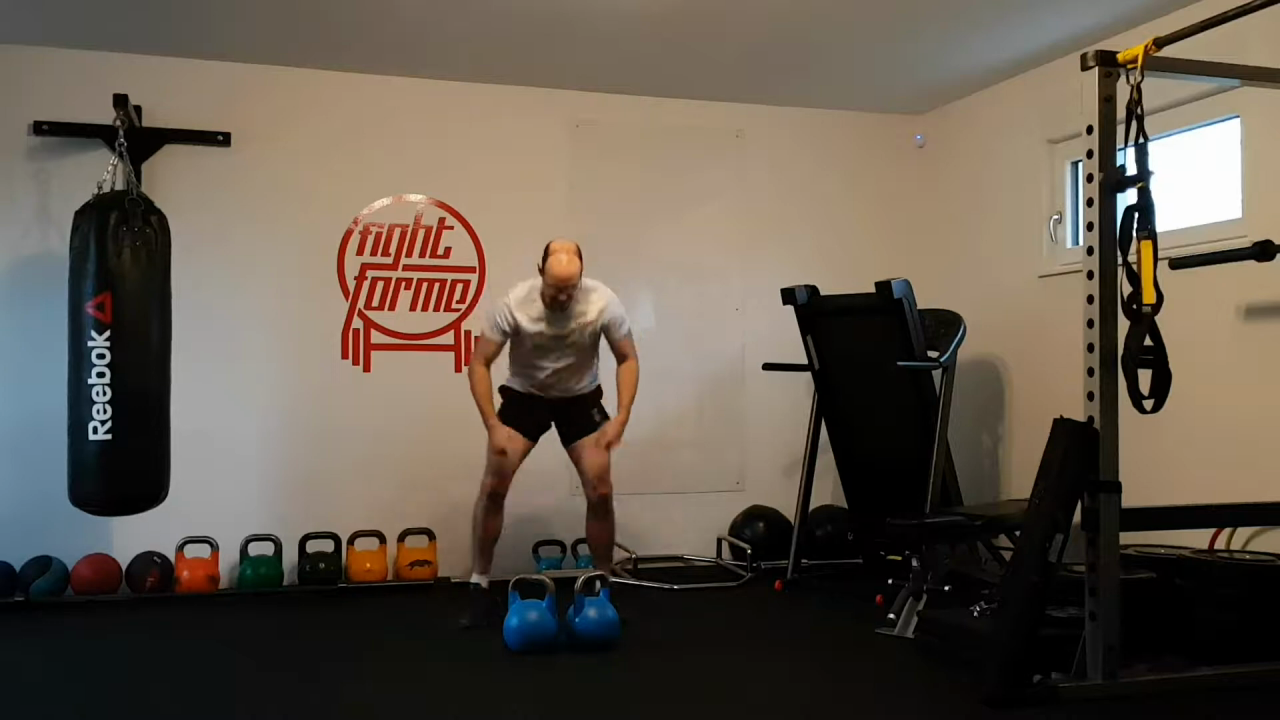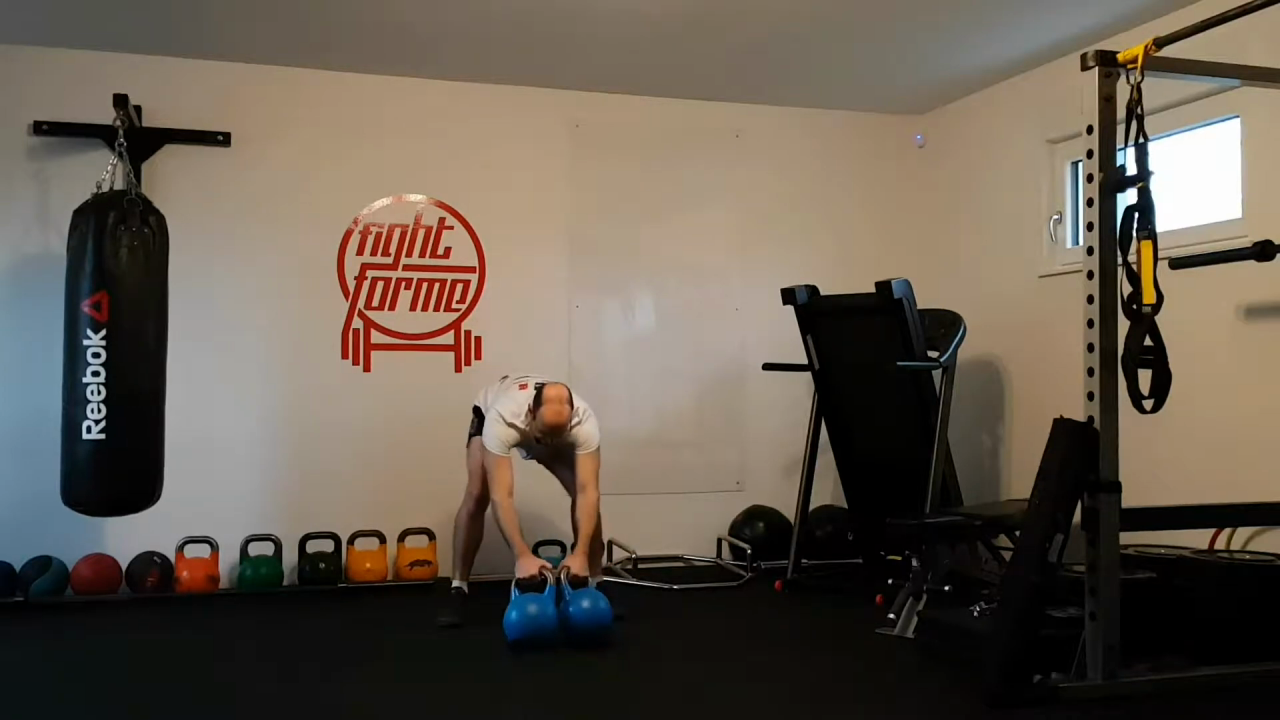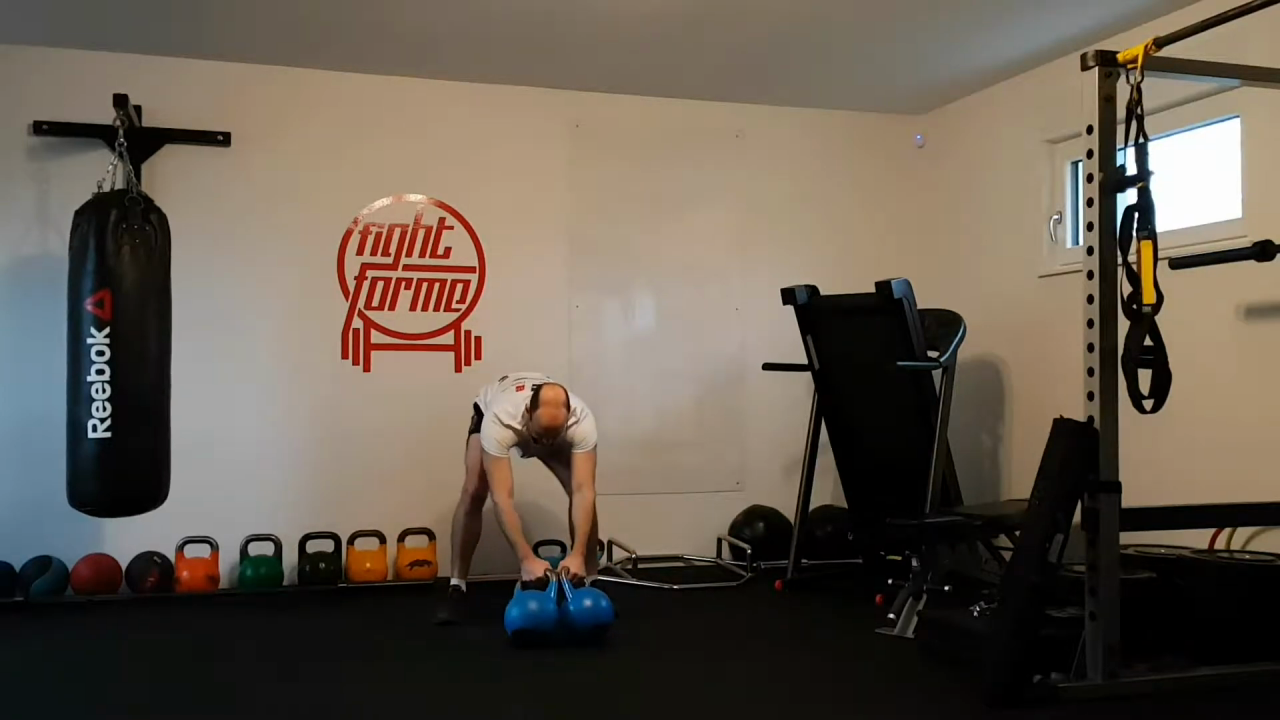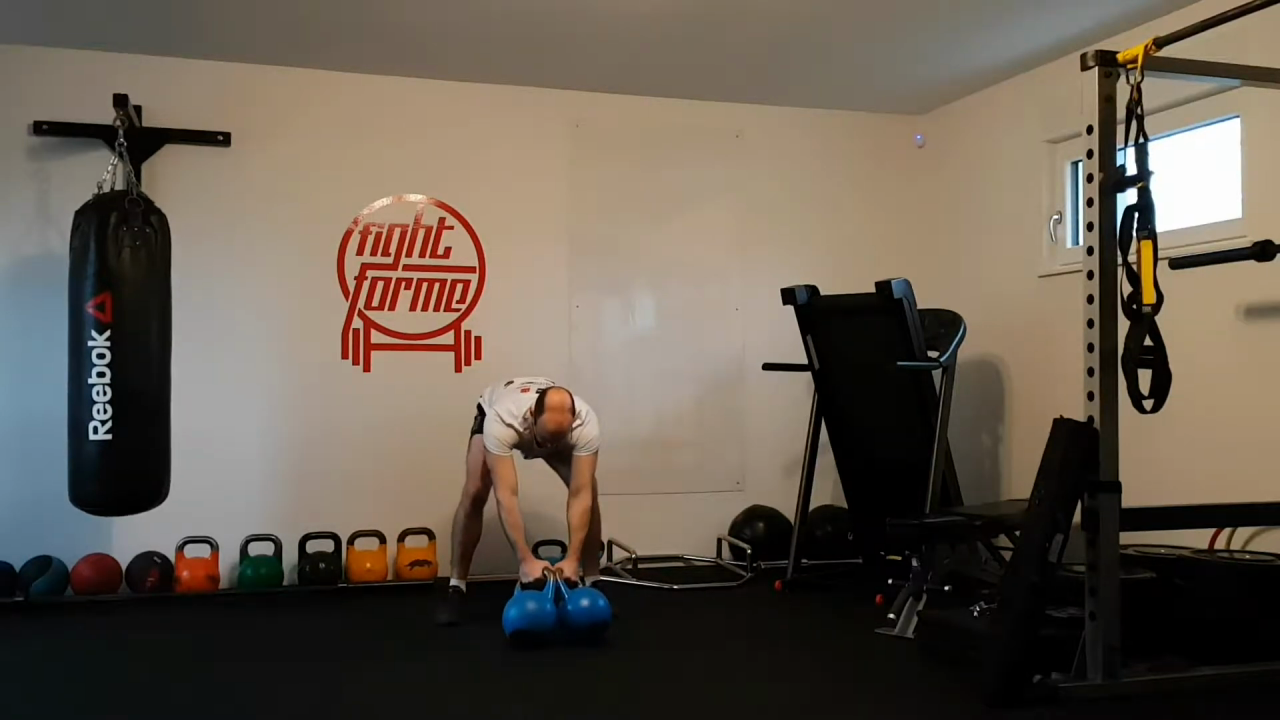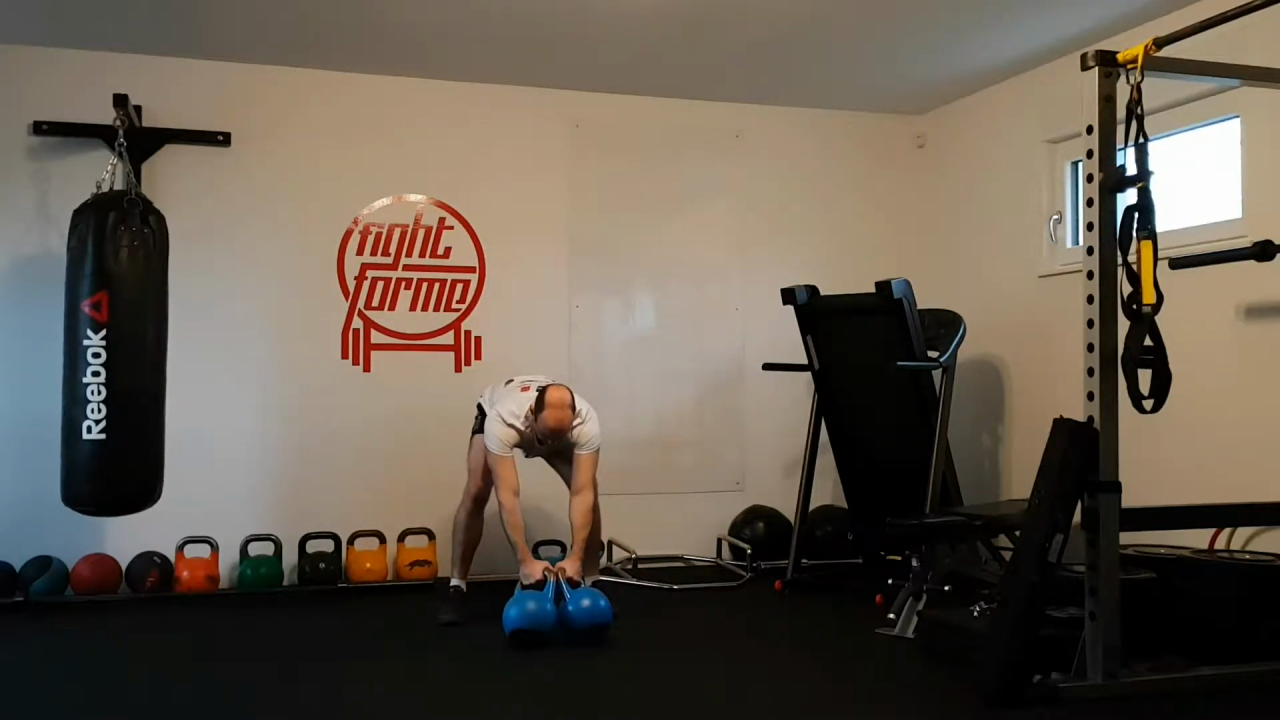
dt=0.7s
person 1, frame 1
left shoulder: (604, 302)
right shoulder: (514, 304)
left elbow: (628, 359)
right elbow: (478, 362)
left wrist: (619, 422)
right wrist: (491, 424)
left hip: (580, 398)
right hip: (525, 397)
left knee: (600, 491)
right knee: (494, 485)
right ankle: (479, 587)
person 1, frame 2
left shoulder: (582, 420)
right shoulder: (501, 420)
left elbow: (588, 491)
right elbow: (501, 496)
left wrist: (581, 554)
right wrist: (523, 555)
right hip: (489, 409)
left knee: (581, 491)
right knee: (478, 495)
left ankle: (594, 586)
right ankle: (458, 590)
person 1, frame 3
left shoulder: (581, 421)
right shoulder: (498, 420)
left elbow: (583, 490)
right elbow: (501, 497)
left wrist: (577, 554)
right wrist: (527, 558)
left hip: (550, 422)
right hip: (490, 408)
left knee: (580, 490)
right knee: (473, 492)
right ankle: (457, 588)
person 1, frame 4
left shoulder: (586, 423)
right shoulder: (500, 421)
left elbow: (580, 495)
right elbow: (506, 495)
left wrist: (572, 558)
right wrist: (526, 559)
left hip: (554, 426)
left knee: (590, 491)
right knee: (474, 493)
left ankle: (593, 583)
right ankle: (456, 588)
person 1, frame 5
left shoulder: (586, 422)
right shoulder: (501, 420)
left elbow: (582, 493)
right elbow: (507, 495)
left wrist: (575, 557)
right wrist: (526, 560)
left hip: (556, 422)
left knee: (590, 490)
right knee: (475, 493)
left ankle: (592, 584)
right ankle: (457, 588)
